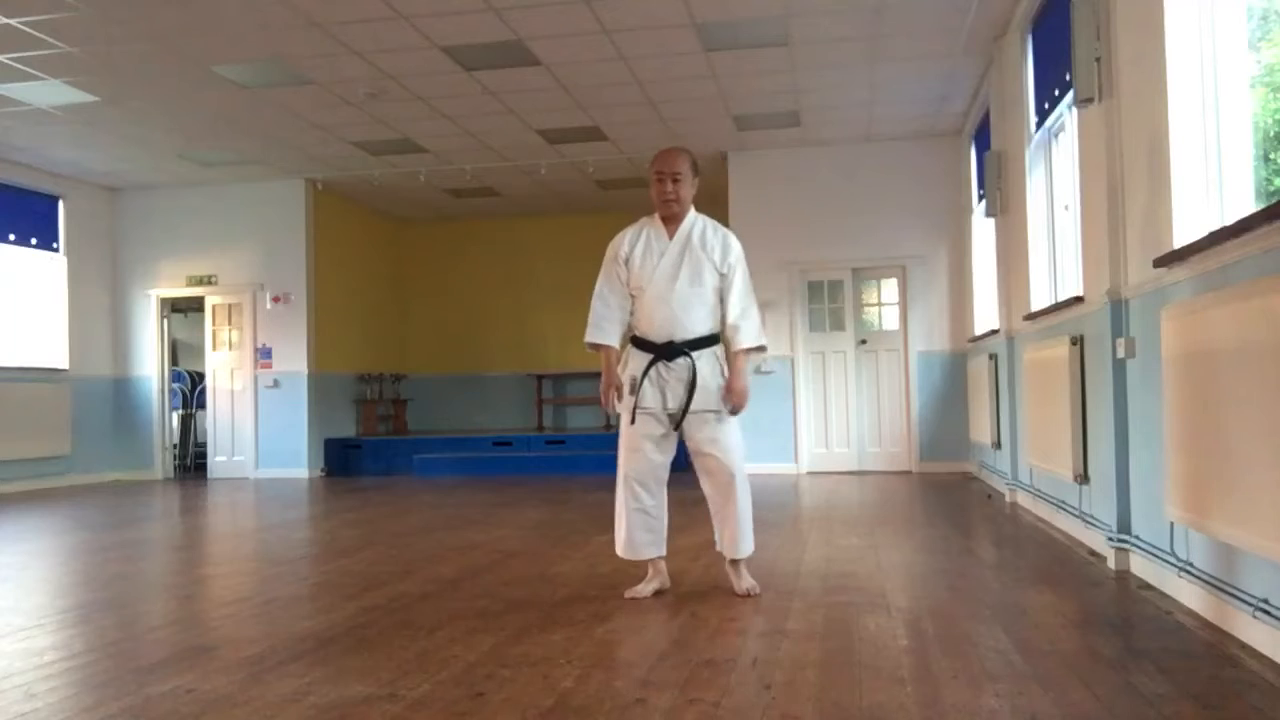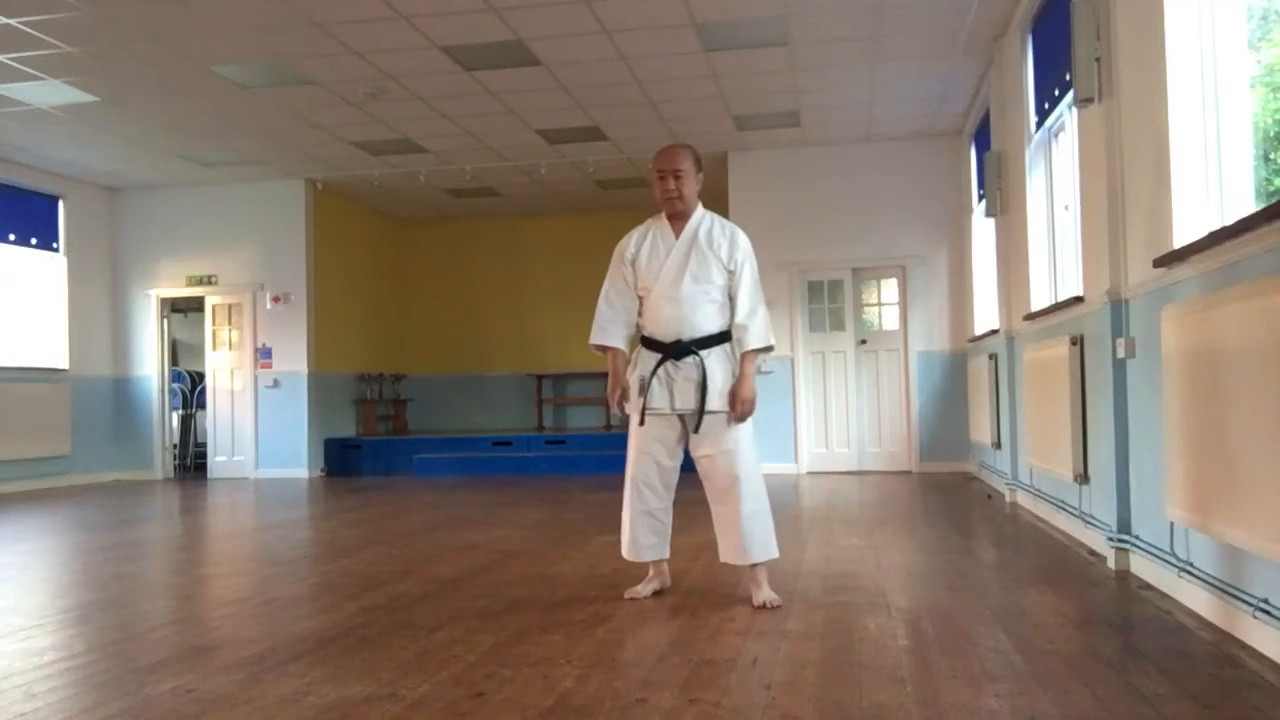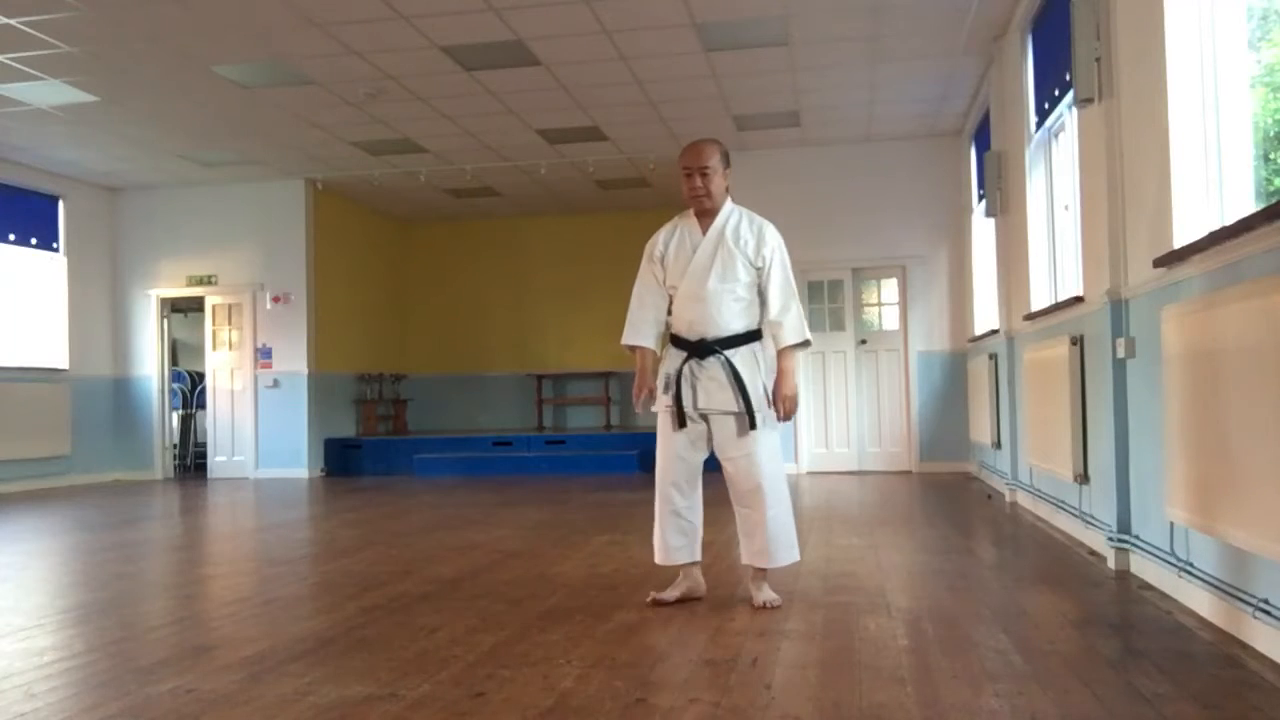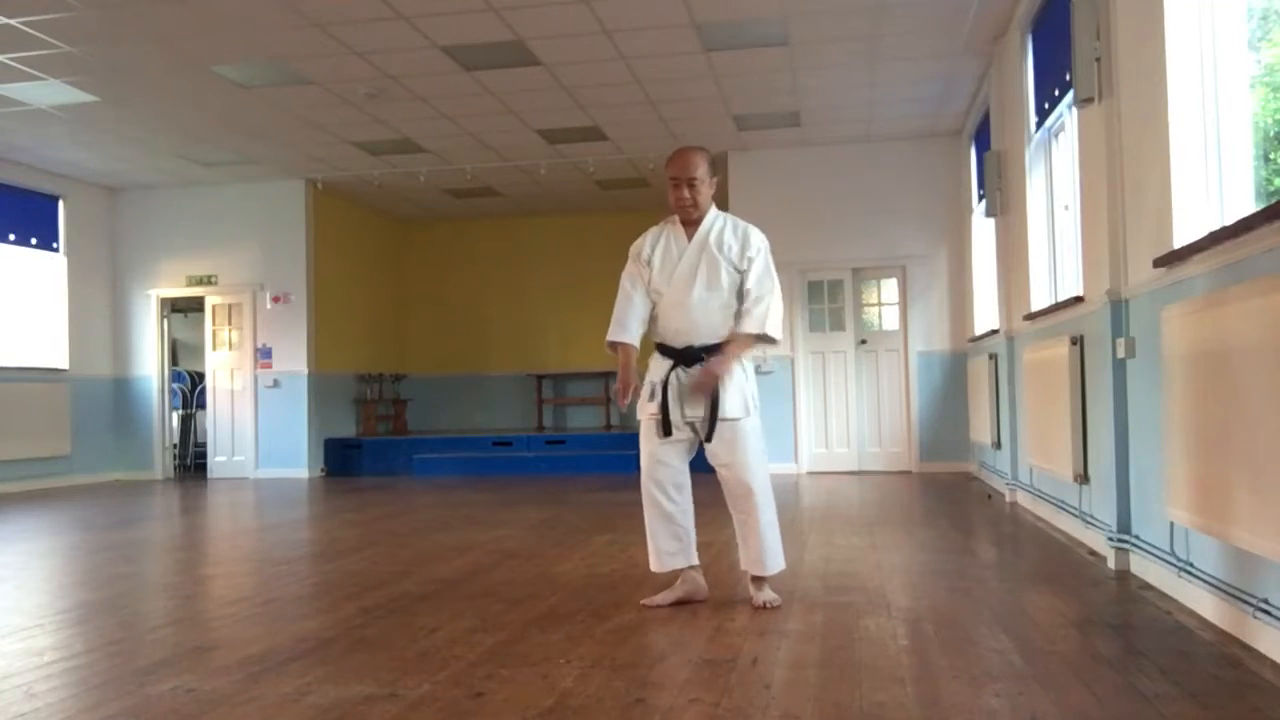
dt=0.4s
person 1, frame 1
left shoulder: (720, 241)
right shoulder: (628, 243)
left elbow: (739, 309)
right elbow: (610, 309)
left wrist: (737, 372)
right wrist: (610, 369)
left hip: (701, 367)
right hip: (643, 369)
left knee: (725, 467)
right knee: (640, 473)
left ankle: (736, 563)
right ankle: (656, 569)
person 1, frame 2
left shoulder: (729, 238)
right shoulder: (635, 243)
left elbow: (748, 311)
right elbow: (617, 310)
left wrist: (746, 376)
right wrist: (616, 370)
left hip: (713, 368)
right hip: (653, 370)
left knee: (735, 473)
right knee: (647, 475)
left ankle: (757, 575)
right ankle: (657, 569)
person 1, frame 3
left shoulder: (758, 232)
right shoulder: (665, 240)
left elbow: (781, 305)
right elbow: (648, 308)
left wrist: (786, 372)
right wrist: (644, 368)
left hip: (741, 366)
right hip: (682, 367)
left knee: (755, 474)
right knee: (674, 474)
left ankle: (759, 577)
right ankle: (688, 573)
person 1, frame 4
left shoulder: (744, 238)
right shoulder: (650, 244)
left elbow: (762, 304)
right elbow: (632, 307)
left wrist: (725, 360)
right wrist: (627, 365)
left hip: (726, 372)
right hip: (667, 373)
left knee: (745, 477)
right knee: (660, 476)
left ankle: (759, 579)
right ankle: (689, 576)
